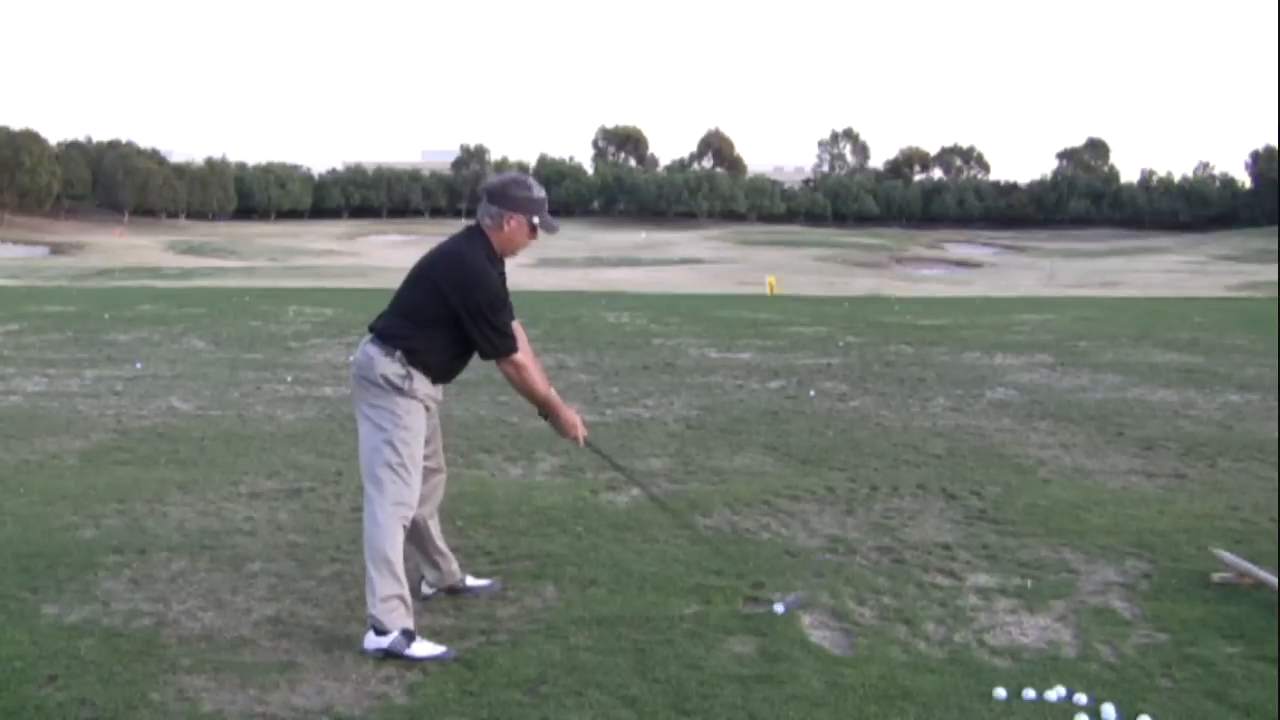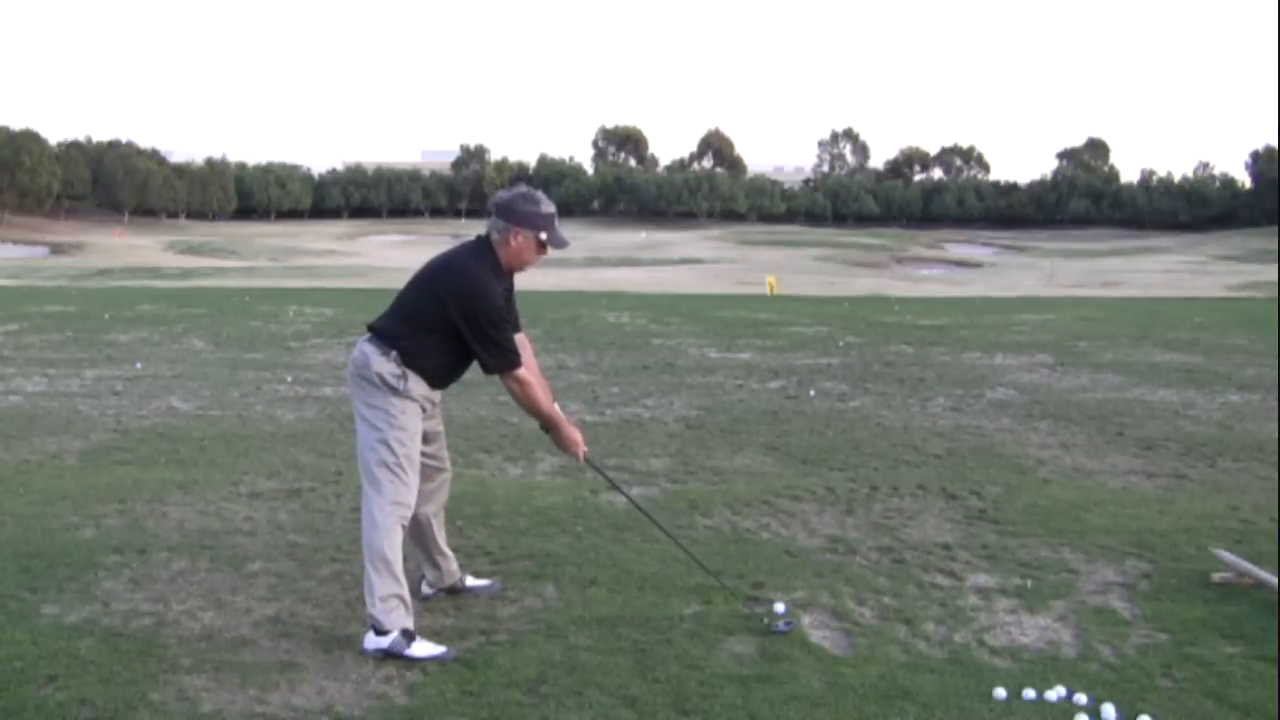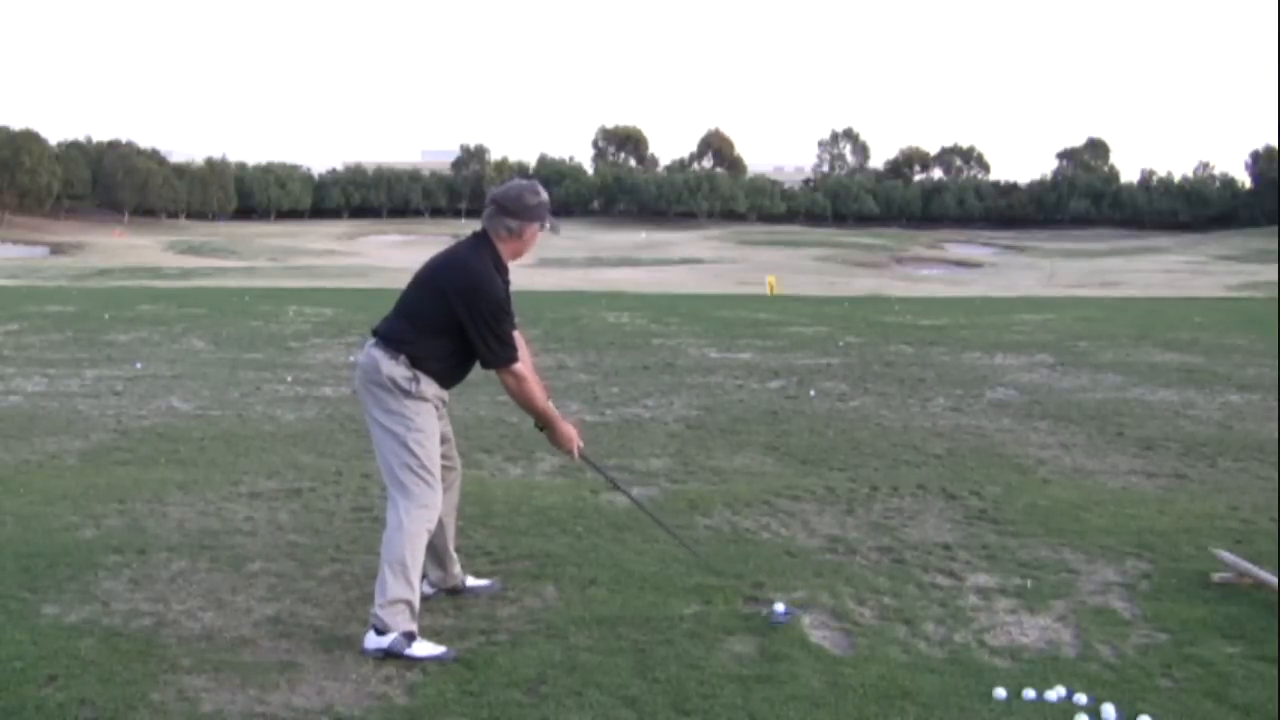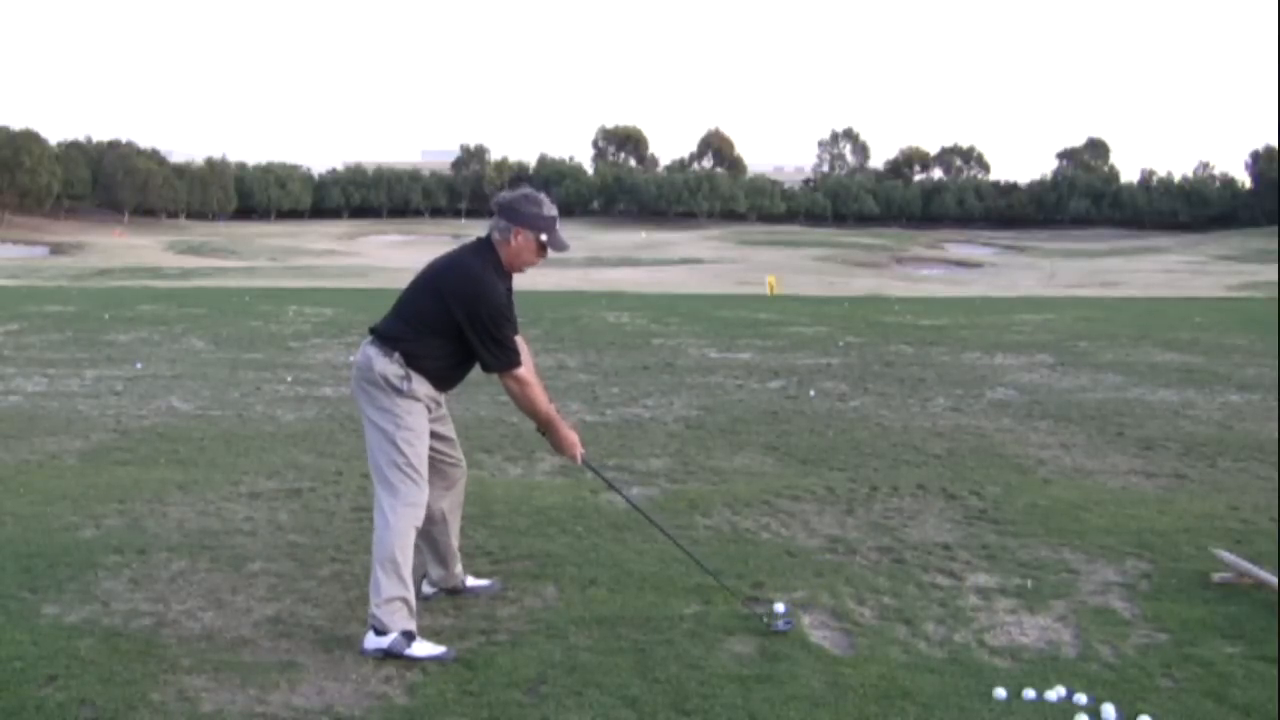
dt=0.7s
person 1, frame 1
left shoulder: (479, 256)
right shoulder: (471, 269)
left elbow: (513, 333)
right elbow: (510, 361)
left wrist: (551, 397)
right wrist: (557, 411)
left hip: (412, 376)
right hip: (393, 377)
left knee: (427, 482)
right knee: (394, 497)
left ankle: (440, 576)
right ankle: (387, 628)
person 1, frame 2
left shoulder: (491, 268)
right shoulder: (474, 282)
left elbow: (519, 343)
right elbow: (514, 376)
left wrist: (556, 411)
right wrist: (559, 428)
left hip: (413, 377)
right hip: (388, 377)
left knee: (432, 478)
right knee: (393, 497)
left ankle: (441, 576)
right ankle: (387, 629)
person 1, frame 3
left shoulder: (482, 261)
right shoulder: (477, 278)
left elbow: (513, 340)
right elbow: (510, 372)
left wrist: (547, 407)
right wrist: (554, 424)
left hip: (413, 377)
right hip: (399, 380)
left knee: (443, 476)
right knee: (418, 498)
left ankle: (442, 576)
right ankle: (390, 629)
person 1, frame 4
left shoulder: (488, 268)
right shoulder: (477, 282)
left elbow: (516, 345)
right elbow: (513, 375)
left wrist: (549, 412)
right wrist: (555, 429)
left hip: (415, 379)
right hip: (393, 378)
left knee: (447, 474)
right knee: (406, 496)
left ankle: (443, 575)
right ankle: (388, 628)
